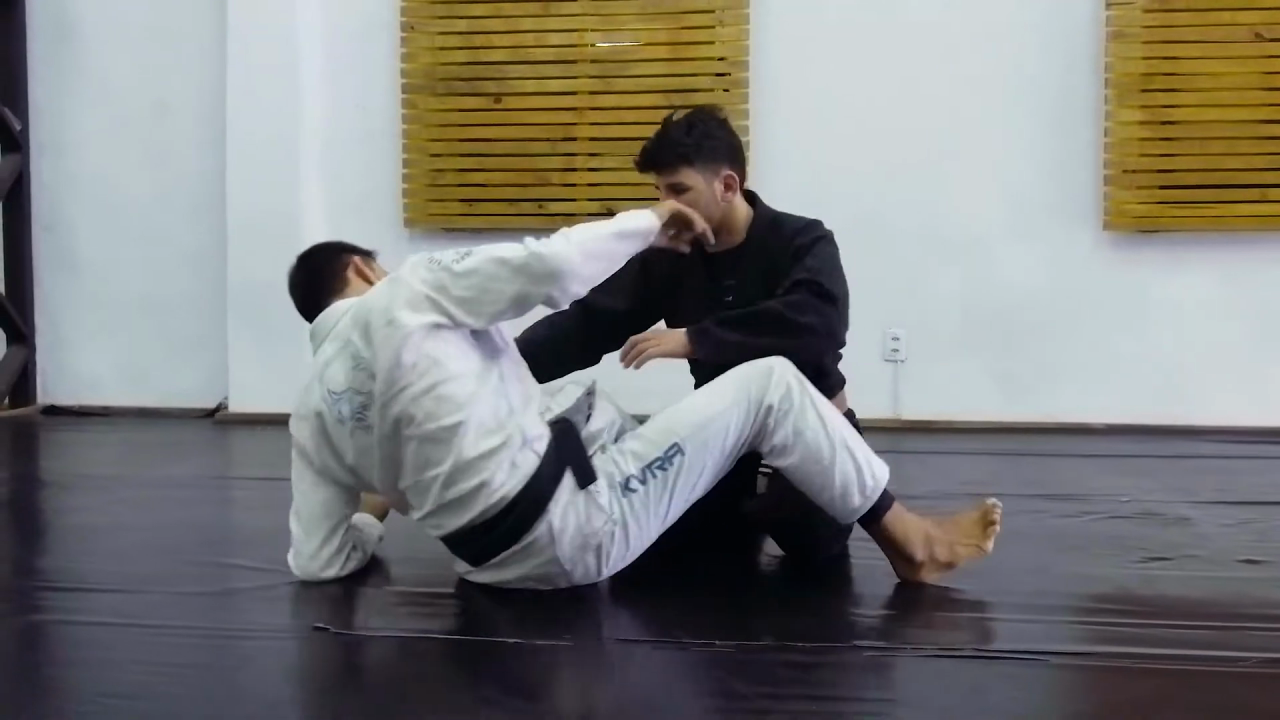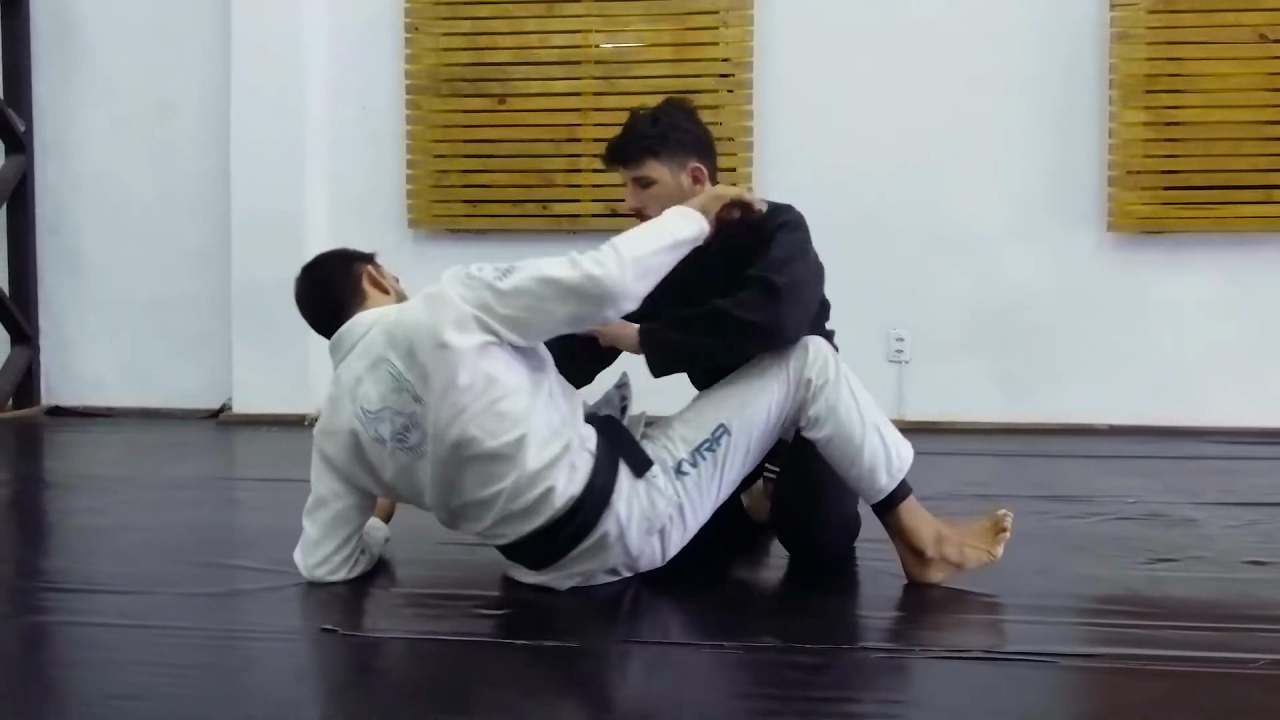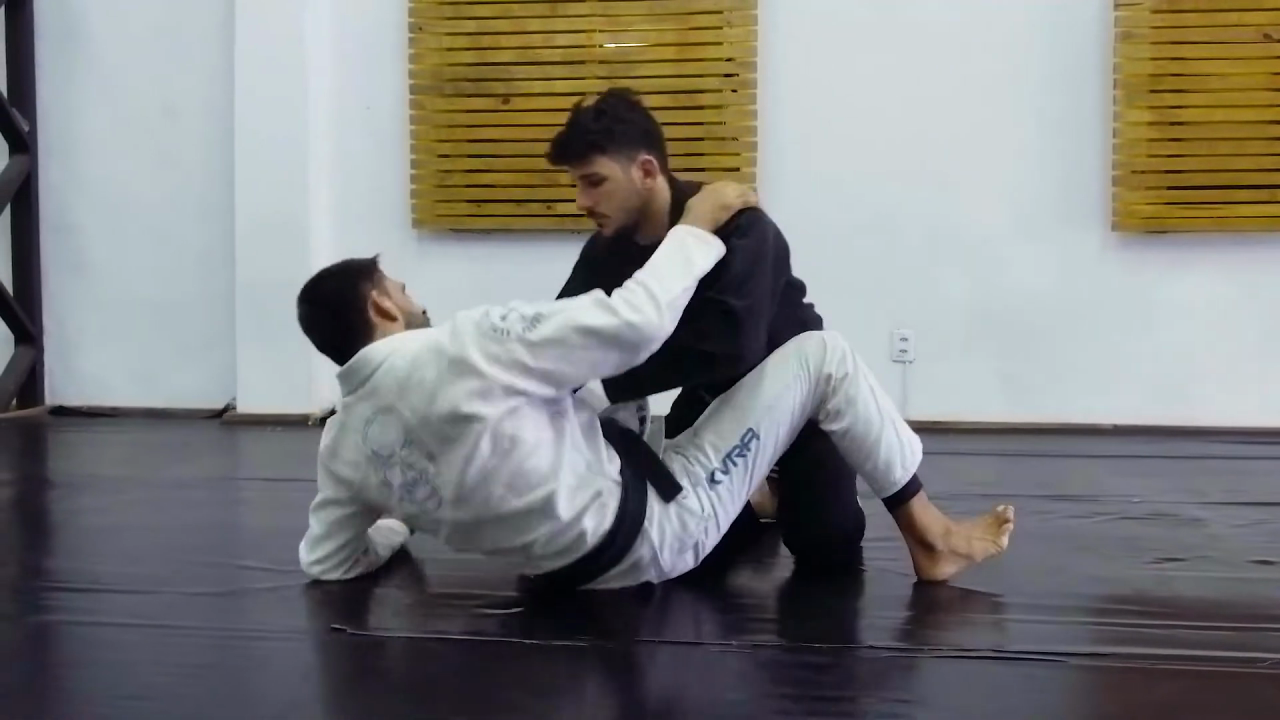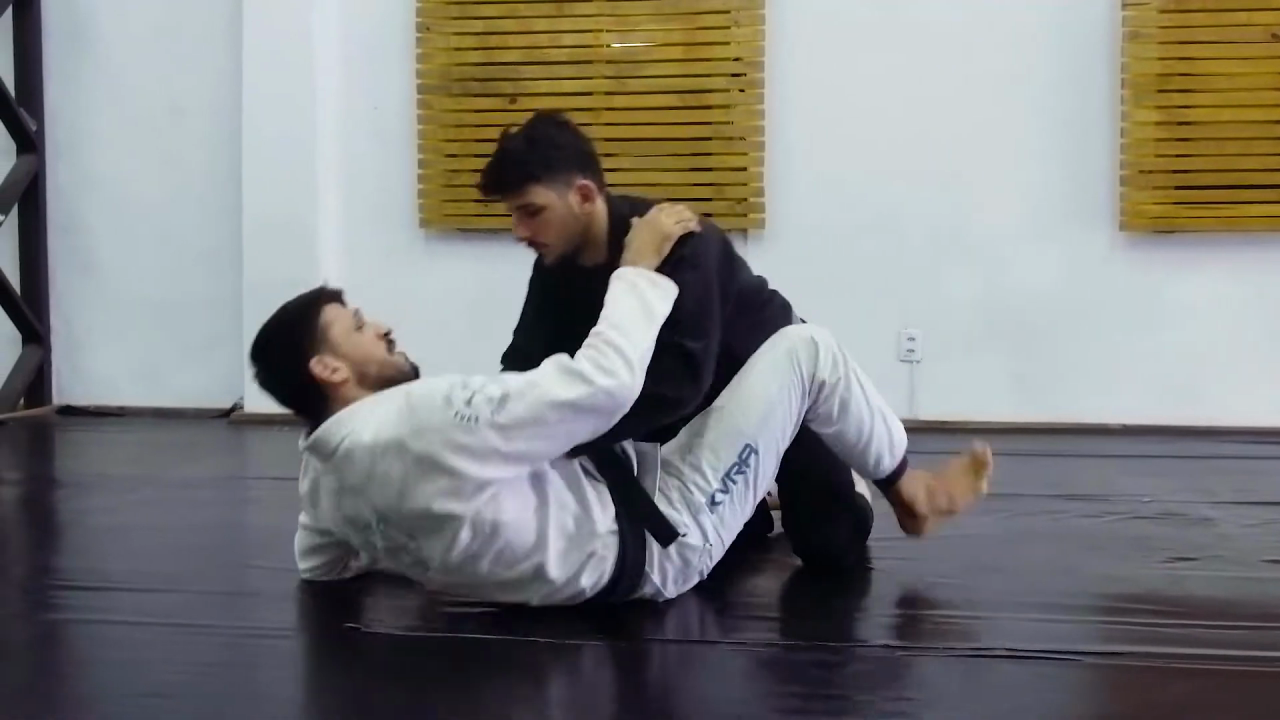
dt=0.2s
person 1, frame 1
left shoulder: (312, 410)
right shoulder: (408, 292)
left elbow: (318, 563)
right elbow: (552, 266)
left wrist: (374, 513)
right wrist: (650, 221)
left hip: (496, 557)
right hip: (572, 526)
left knee: (594, 412)
right knee: (770, 383)
right ankle: (906, 539)
person 1, frame 2
left shoulder: (336, 420)
right shoulder: (446, 304)
left elbow: (323, 564)
right elbow: (604, 283)
left wrist: (381, 511)
right wrist: (696, 213)
left hip: (549, 562)
right hip: (623, 517)
right knee: (806, 361)
left ankle: (743, 501)
right ankle: (921, 537)
person 1, frame 3
left shoulder: (343, 441)
right shoulder: (461, 347)
left elbow: (326, 563)
right elbow: (634, 324)
left wrist: (398, 523)
right wrist: (697, 226)
left hip: (567, 569)
right hip: (655, 533)
right knee: (819, 355)
left ankle: (756, 499)
right ankle: (929, 532)
person 1, frame 4
left shoulder: (324, 479)
right shoulder: (424, 420)
left elbow: (319, 563)
right elbow: (604, 384)
right wrist: (640, 263)
left hip: (572, 577)
right hip: (654, 552)
right knee: (804, 350)
right ankle: (910, 486)
person 2, frame 1
left shoulder: (801, 243)
right shoulder: (667, 260)
left elbow: (821, 323)
right elbow: (591, 321)
left wrist: (695, 339)
right wrist: (513, 356)
left knee: (810, 535)
left ankle: (765, 507)
right ankle: (746, 506)
person 2, frame 2
left shoulder: (776, 233)
left elbow: (772, 321)
right elbow: (578, 342)
left wrist: (648, 338)
left knee: (821, 542)
left ankle: (772, 499)
right ankle: (754, 502)
person 2, frame 3
left shoulder: (736, 229)
right shoulder: (607, 252)
left elbow: (728, 343)
left wrist: (607, 373)
right hip: (710, 404)
left knee: (827, 546)
left ankle: (783, 492)
right ankle: (759, 498)
person 2, frame 4
left shoulder: (676, 244)
right shoulder: (557, 269)
left elbow: (676, 381)
right elbow: (528, 366)
right hip: (698, 407)
left knee: (832, 547)
left ankle: (850, 490)
right ankle: (757, 498)
